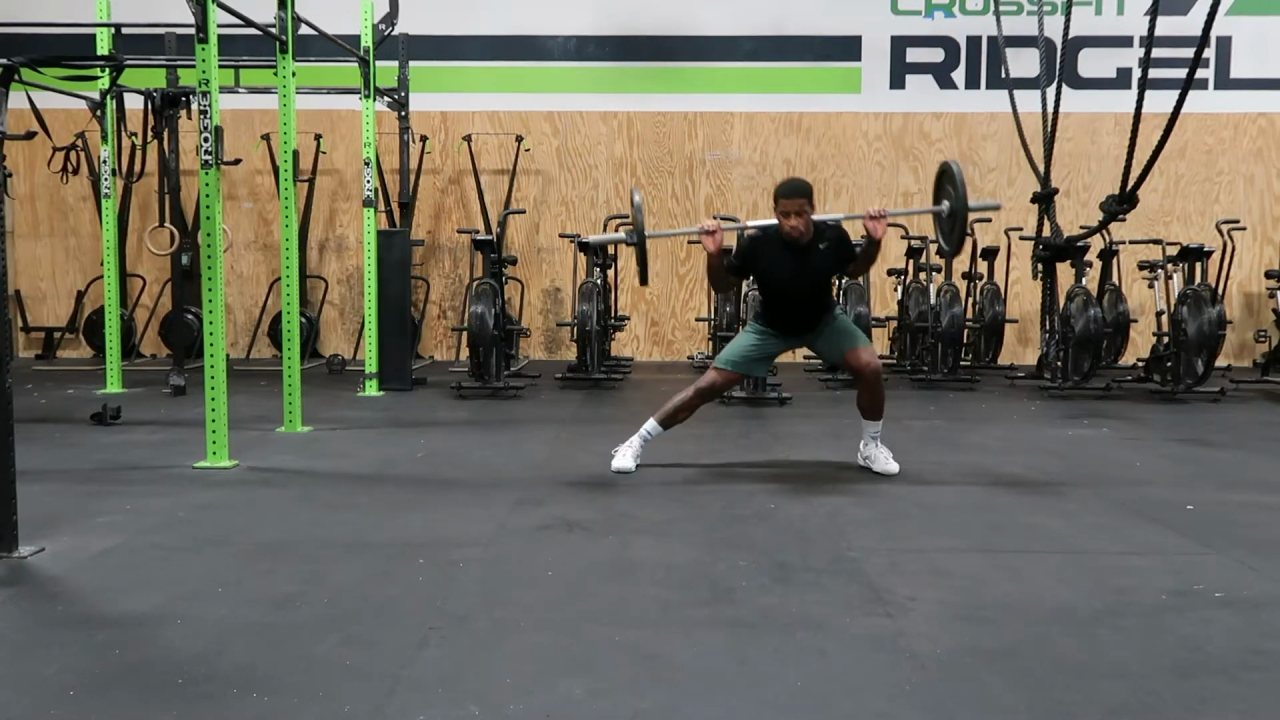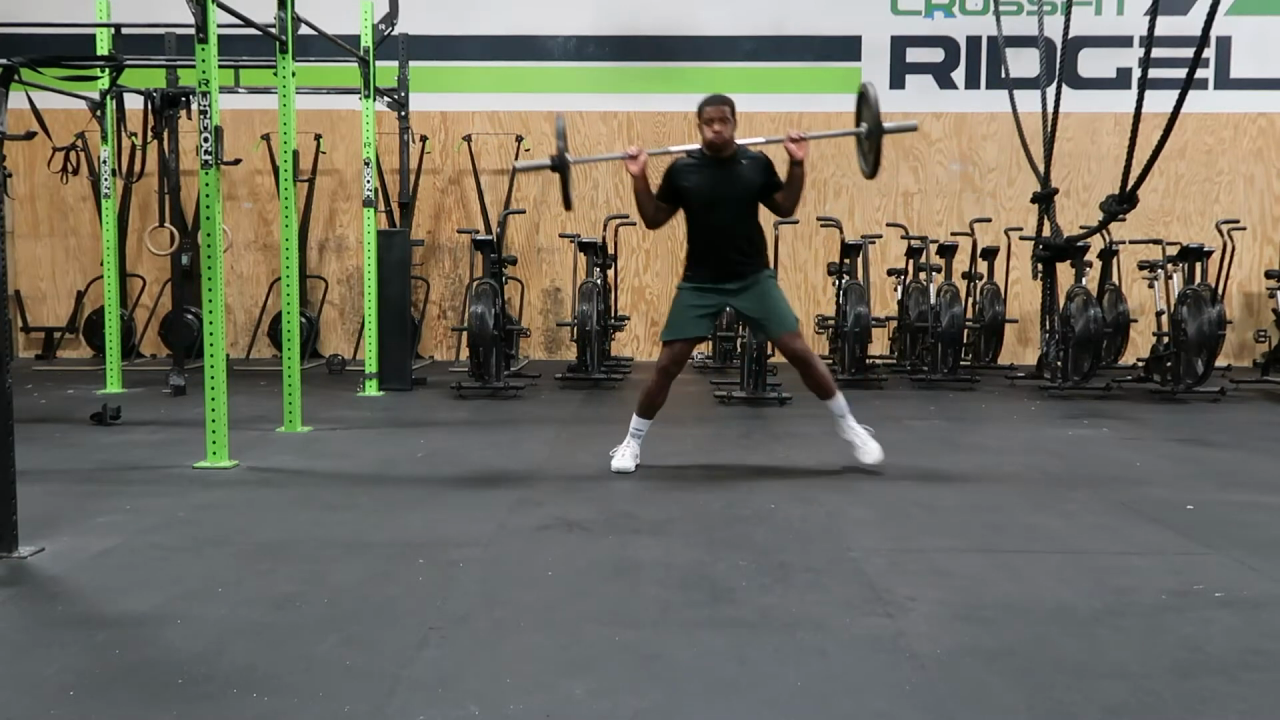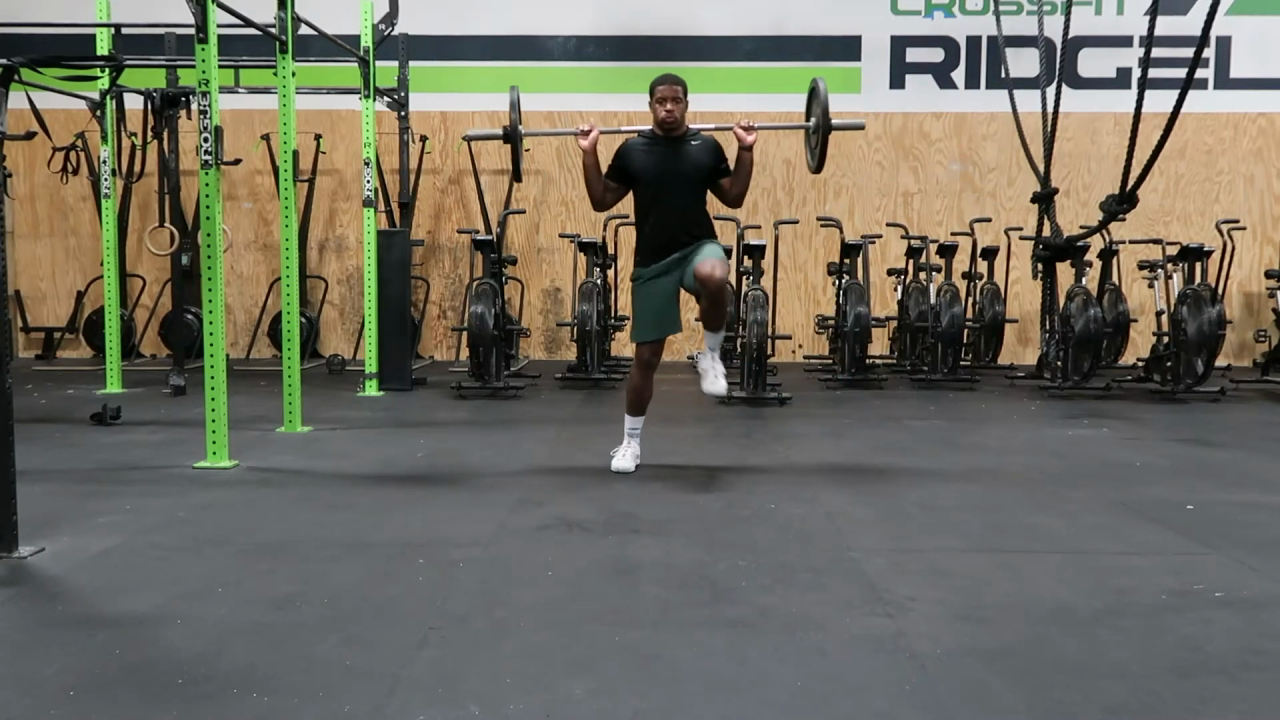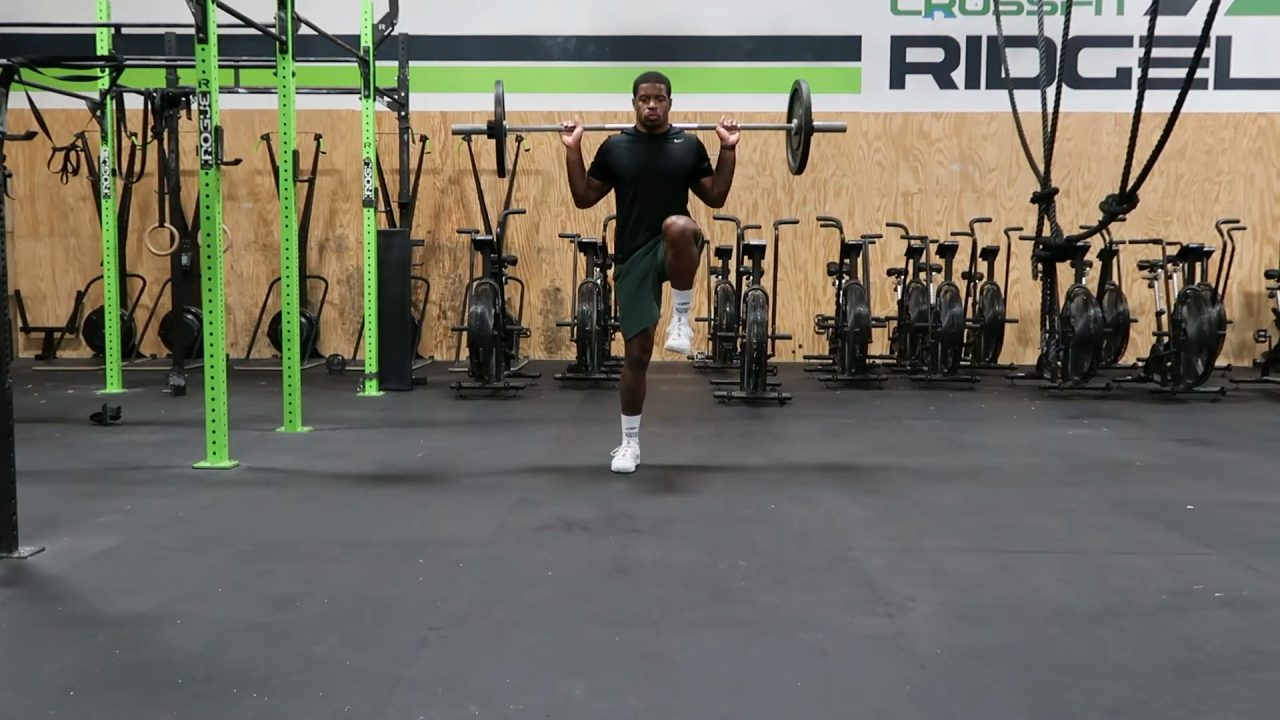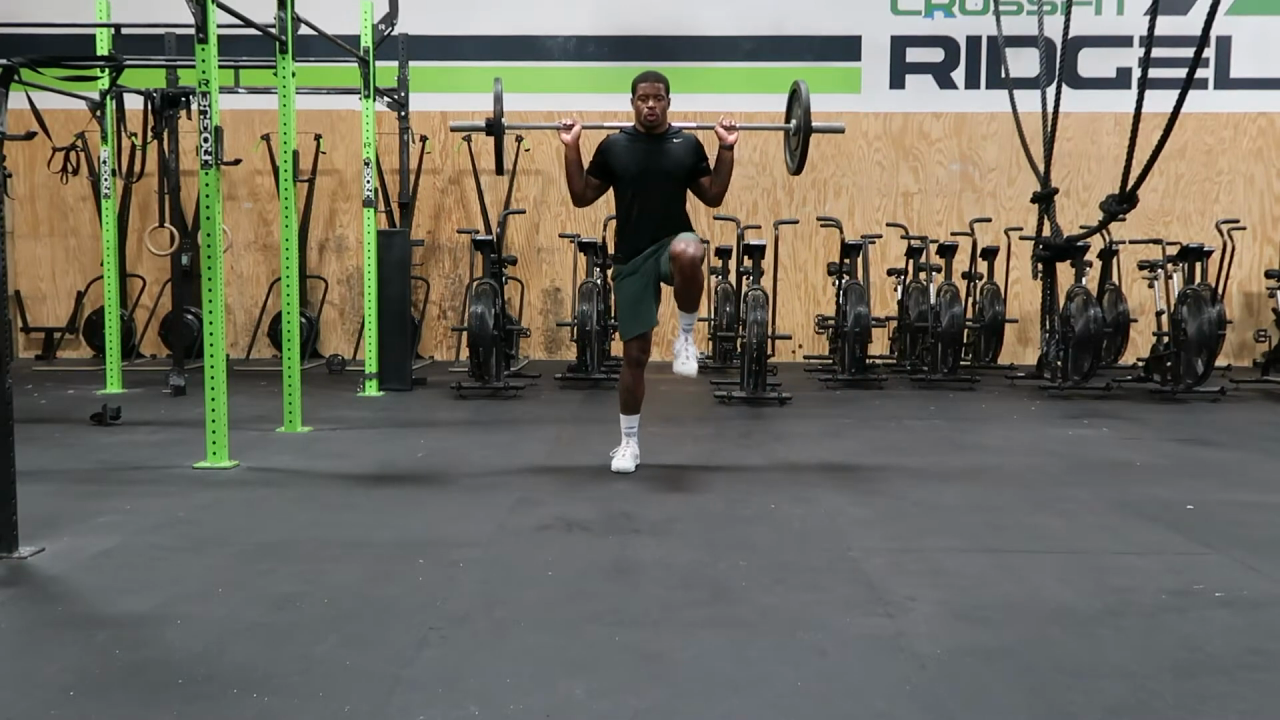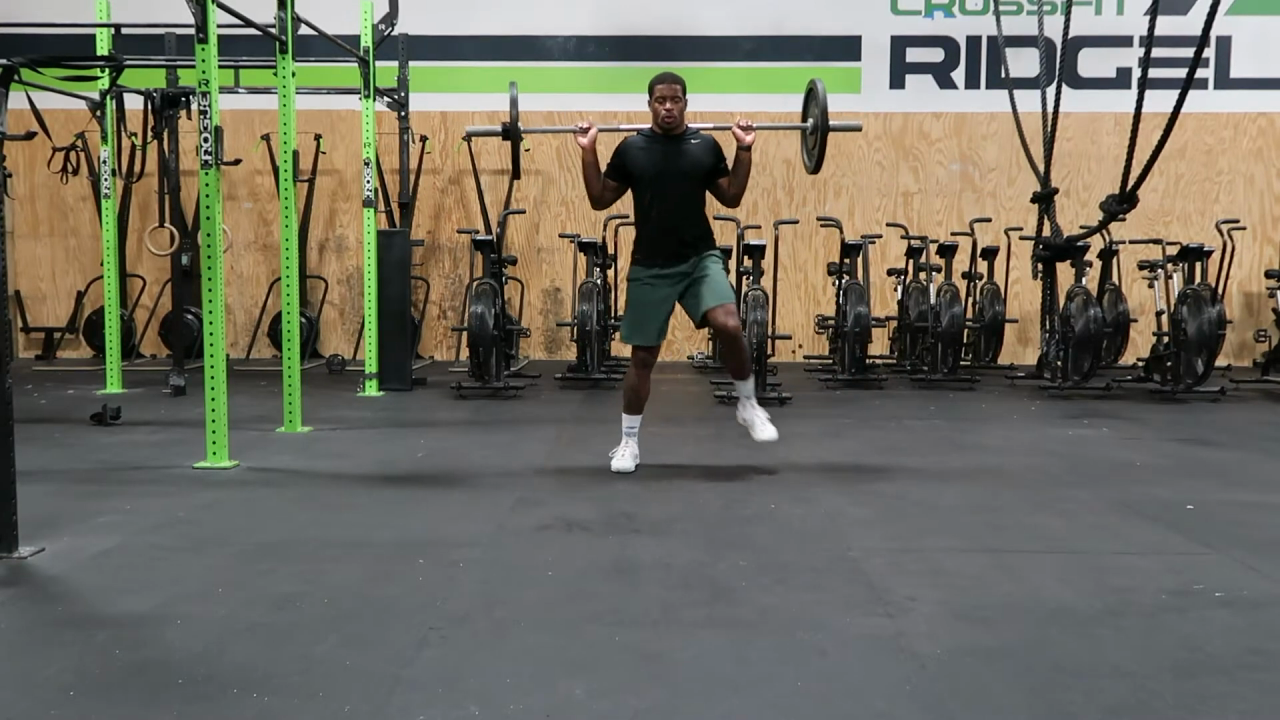
dt=0.3s
person 1, frame 1
left shoulder: (833, 235)
right shoulder: (756, 245)
left elbow: (856, 270)
right elbow: (723, 286)
left wrist: (874, 241)
right wrist: (714, 253)
left hip: (823, 319)
right hip: (768, 327)
left knee: (869, 368)
right knee: (709, 386)
left ankle: (871, 447)
right ankle: (635, 443)
person 1, frame 2
left shoulder: (755, 163)
right shoulder: (681, 169)
left elbow: (786, 208)
right elbow: (653, 219)
left wrist: (798, 163)
right wrist: (638, 178)
left hip: (754, 278)
right hip: (700, 284)
left knee: (798, 352)
right knee: (668, 364)
left ankle: (849, 426)
right ankle: (631, 442)
person 1, frame 3
left shoulder: (706, 146)
right shoulder: (632, 149)
left elbow: (734, 198)
right elbow: (601, 201)
left wrist: (745, 150)
right wrist: (589, 153)
left hip: (697, 250)
right hip: (652, 263)
left knee: (714, 278)
right knee: (646, 356)
left ankle: (711, 354)
right ankle: (630, 442)
person 1, frame 4
left shoulder: (688, 145)
right shoulder: (615, 147)
left elbow: (715, 198)
right elbow: (584, 198)
left wrist: (728, 148)
right wrist: (572, 149)
left hip: (674, 247)
right hip: (632, 257)
left knee: (679, 226)
right knee: (637, 353)
left ankle: (681, 319)
right ankle: (629, 442)
person 1, frame 5
left shoulder: (687, 144)
right shoulder: (614, 146)
left elbow: (713, 197)
right elbow: (581, 197)
left wrist: (726, 149)
right wrist: (571, 148)
left hip: (676, 243)
right hip: (632, 258)
left knee: (686, 256)
right knee: (635, 353)
left ankle: (686, 338)
right ankle: (628, 442)
person 1, frame 6
left shoulder: (705, 145)
right shoulder: (631, 148)
left elbow: (731, 197)
right elbow: (600, 200)
left wrist: (744, 149)
right wrist: (588, 151)
left hip: (700, 259)
right hip: (650, 267)
left knee: (729, 328)
right knee: (643, 356)
left ankle: (748, 404)
right ankle: (629, 442)
